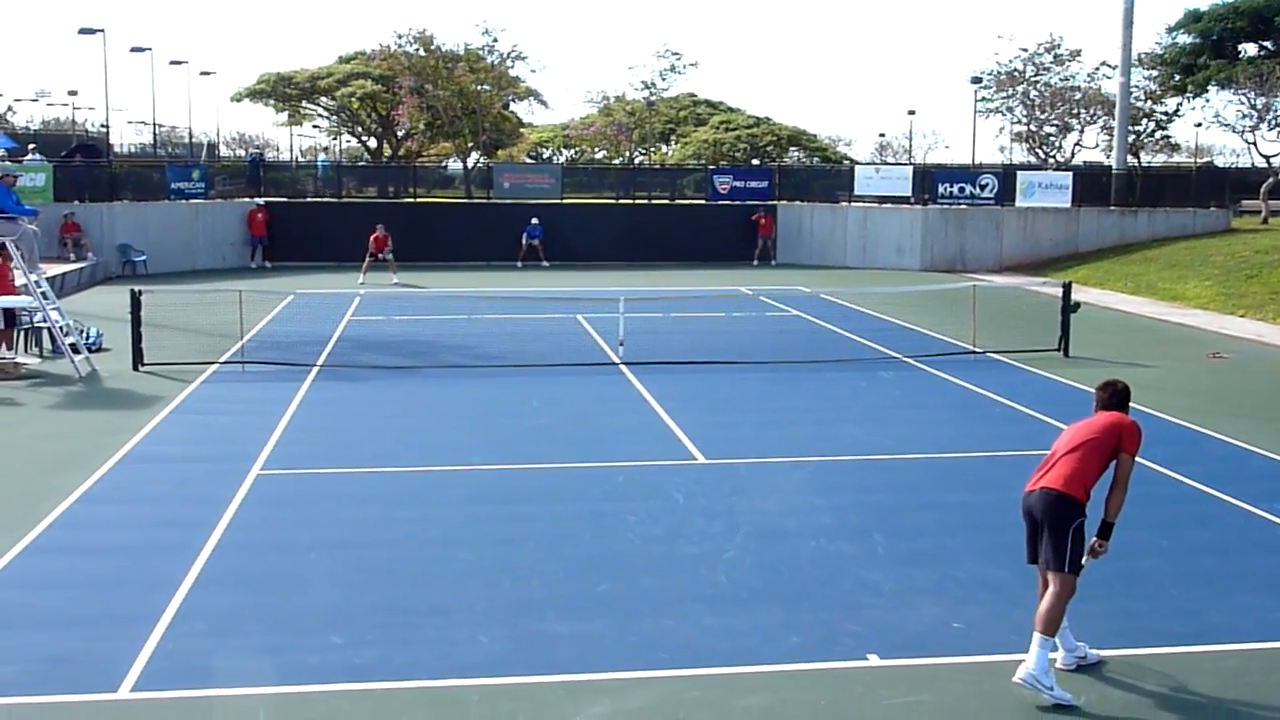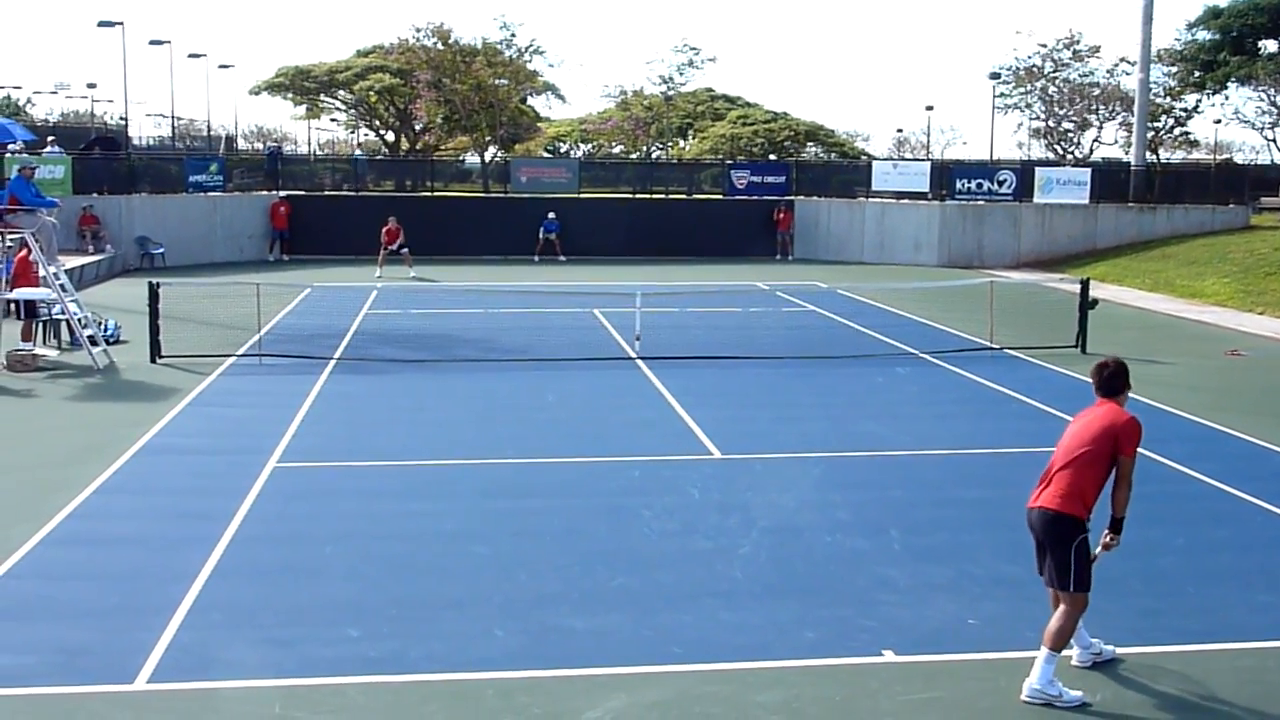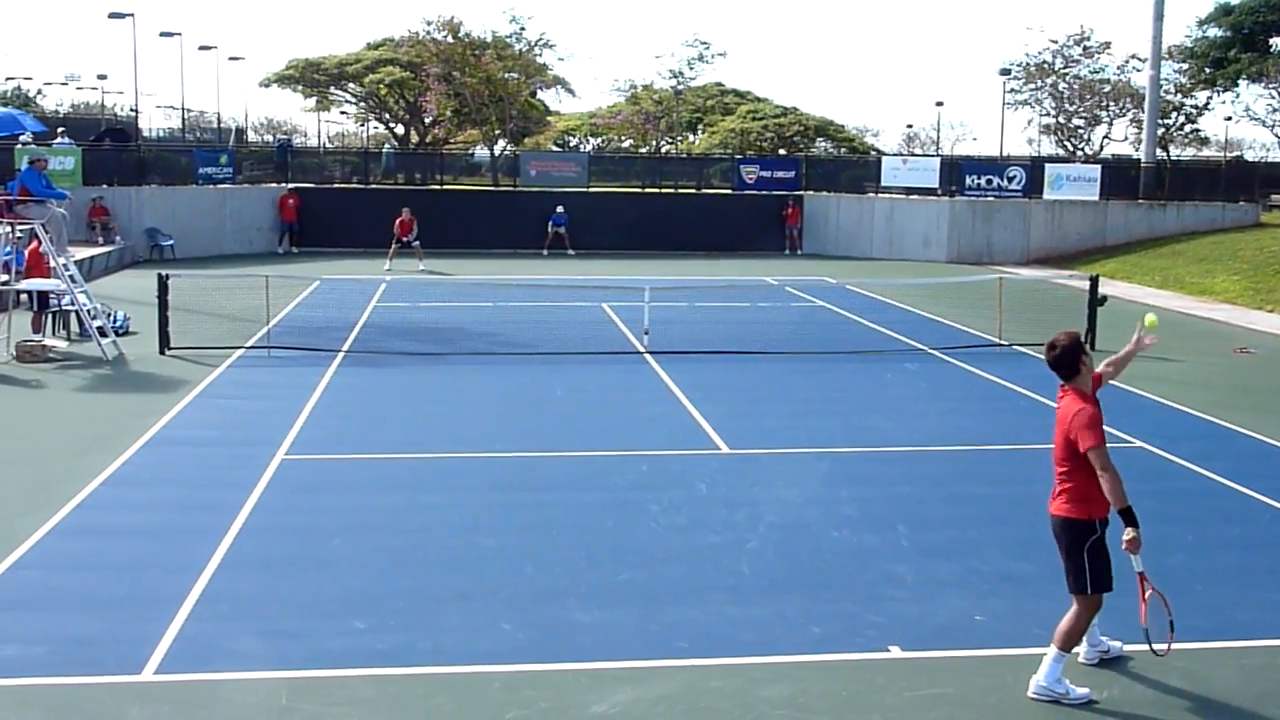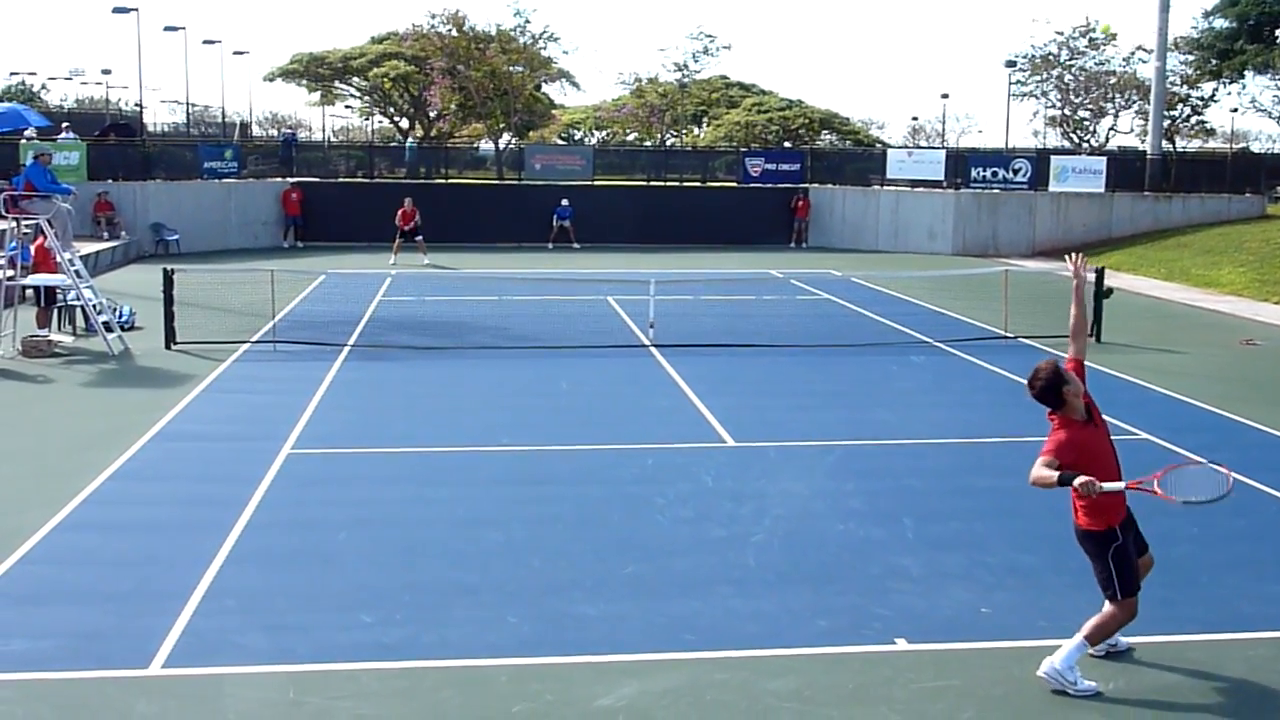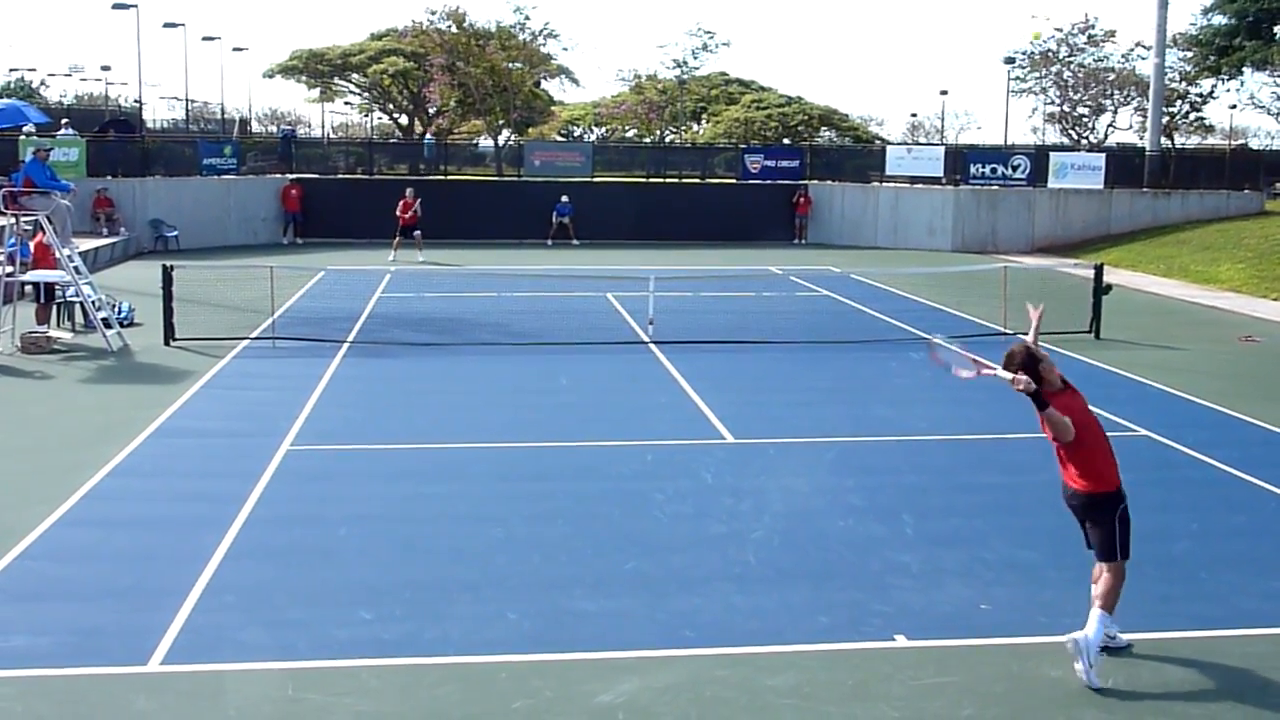
dt=0.4s
person 1, frame 1
left shoulder: (1079, 425)
right shoulder: (1128, 426)
right elbow: (1119, 486)
right wrist: (1104, 533)
left hip: (1032, 494)
right hip: (1061, 500)
left knee: (1049, 579)
right knee: (1061, 585)
left ankle: (1069, 650)
right ankle: (1034, 667)
person 1, frame 2
left shoulder: (1084, 417)
right shoulder: (1127, 423)
right elbow: (1122, 483)
right wrist: (1116, 527)
left hip: (1038, 506)
right hip: (1063, 514)
left knee: (1061, 591)
right knee: (1074, 600)
left ankle: (1084, 648)
right ankle: (1039, 682)
person 1, frame 3
left shoulder: (1075, 393)
right shoulder: (1083, 414)
left elbow: (1108, 370)
right elbow: (1105, 472)
left wrist: (1133, 347)
right wrist: (1130, 521)
left hip: (1070, 512)
right hip: (1080, 518)
left knee: (1089, 591)
right knee: (1088, 600)
left ankle: (1093, 645)
right ankle: (1047, 680)
person 1, frame 4
left shoulder: (1075, 392)
right shoulder: (1064, 437)
left elbow: (1077, 334)
right elbow: (1037, 474)
left wrist: (1079, 287)
right wrist: (1072, 479)
left hip: (1115, 515)
right hip: (1101, 526)
left knee: (1142, 564)
right knee: (1124, 607)
left ankle: (1103, 637)
right ankle: (1060, 665)
person 1, frame 5
left shoulder: (1047, 380)
right shoulder: (1056, 405)
left elbow: (1030, 352)
right elbow: (1066, 432)
left wrist: (1033, 328)
right wrist: (1036, 396)
left hip: (1079, 488)
right hip: (1101, 492)
left knee: (1106, 560)
right knee: (1113, 568)
left ankle: (1100, 631)
right ankle: (1091, 635)
